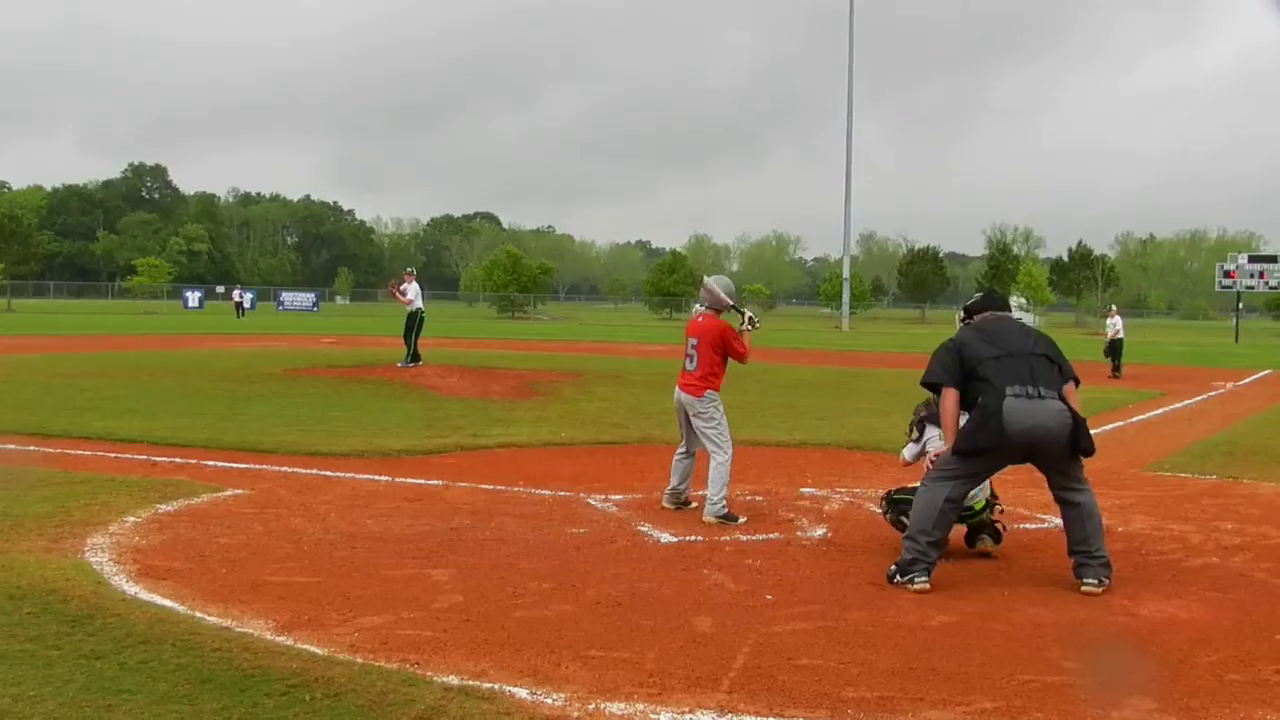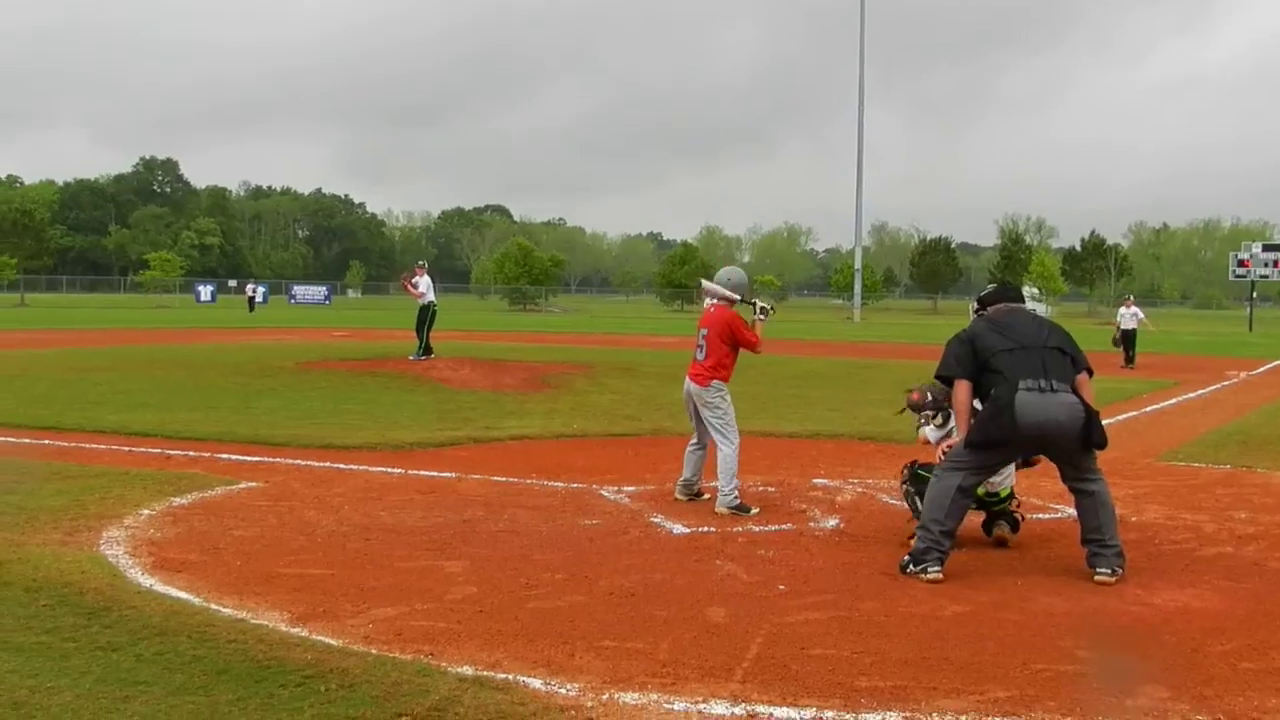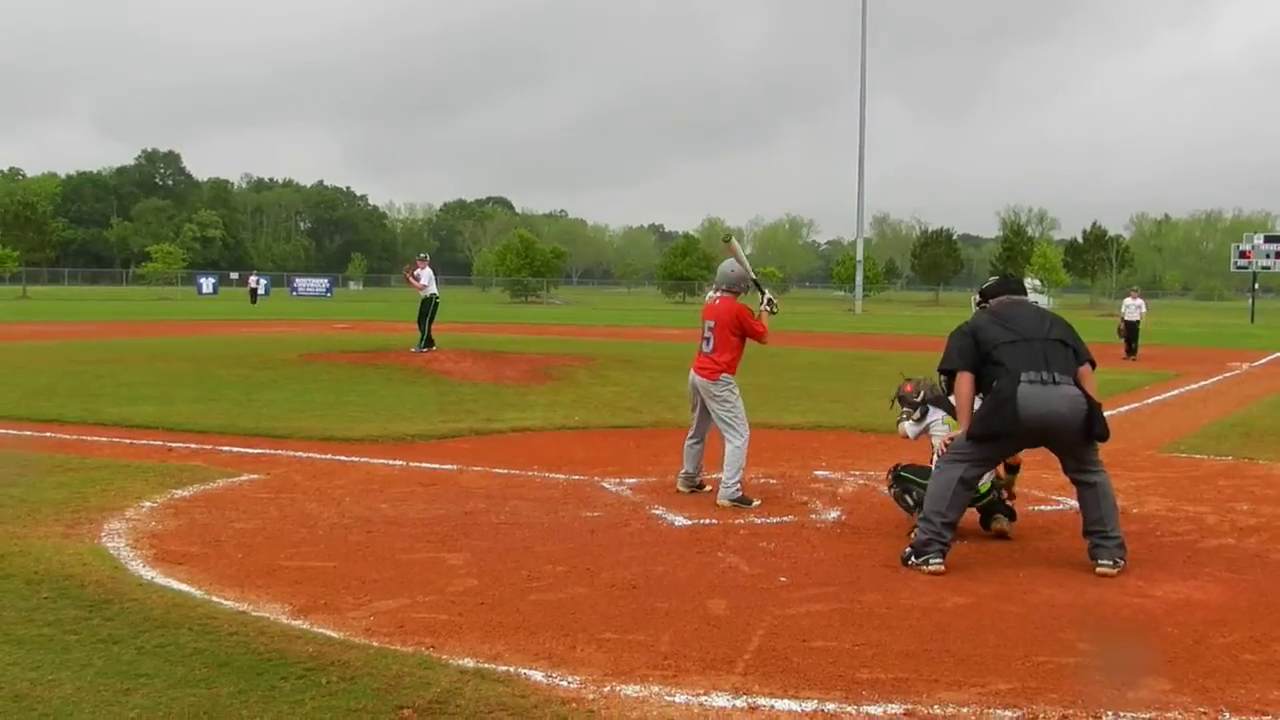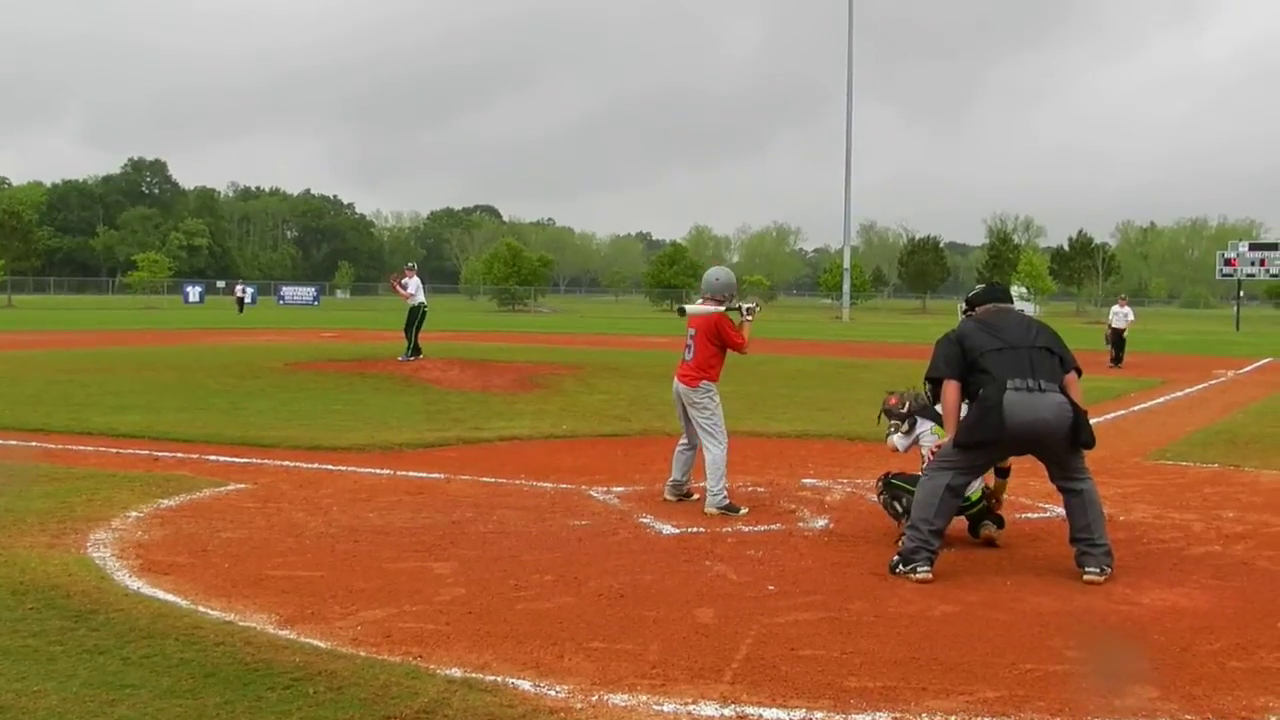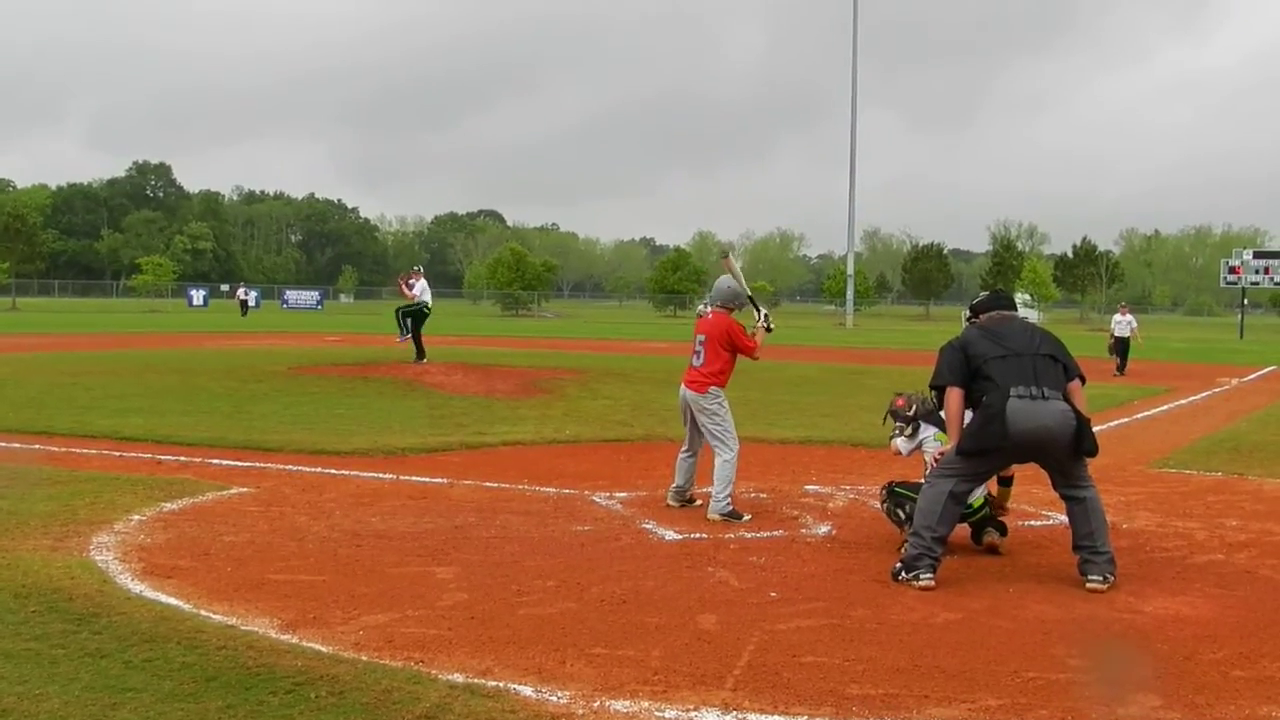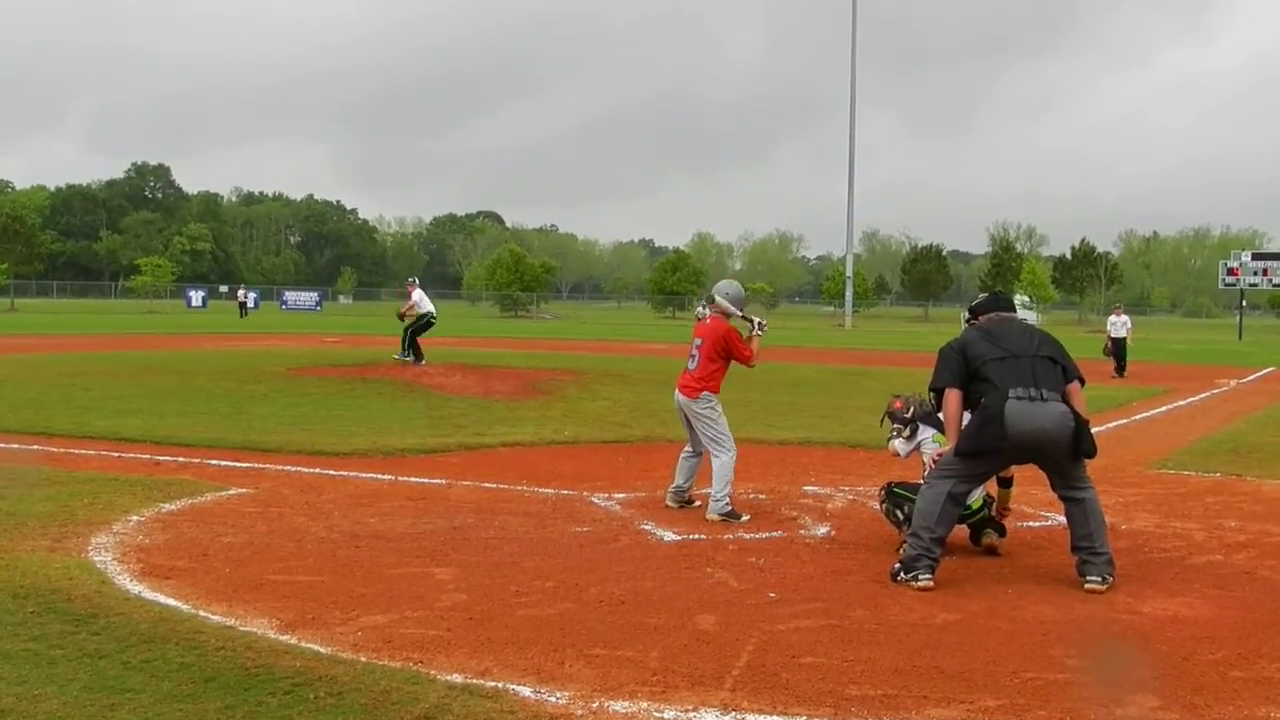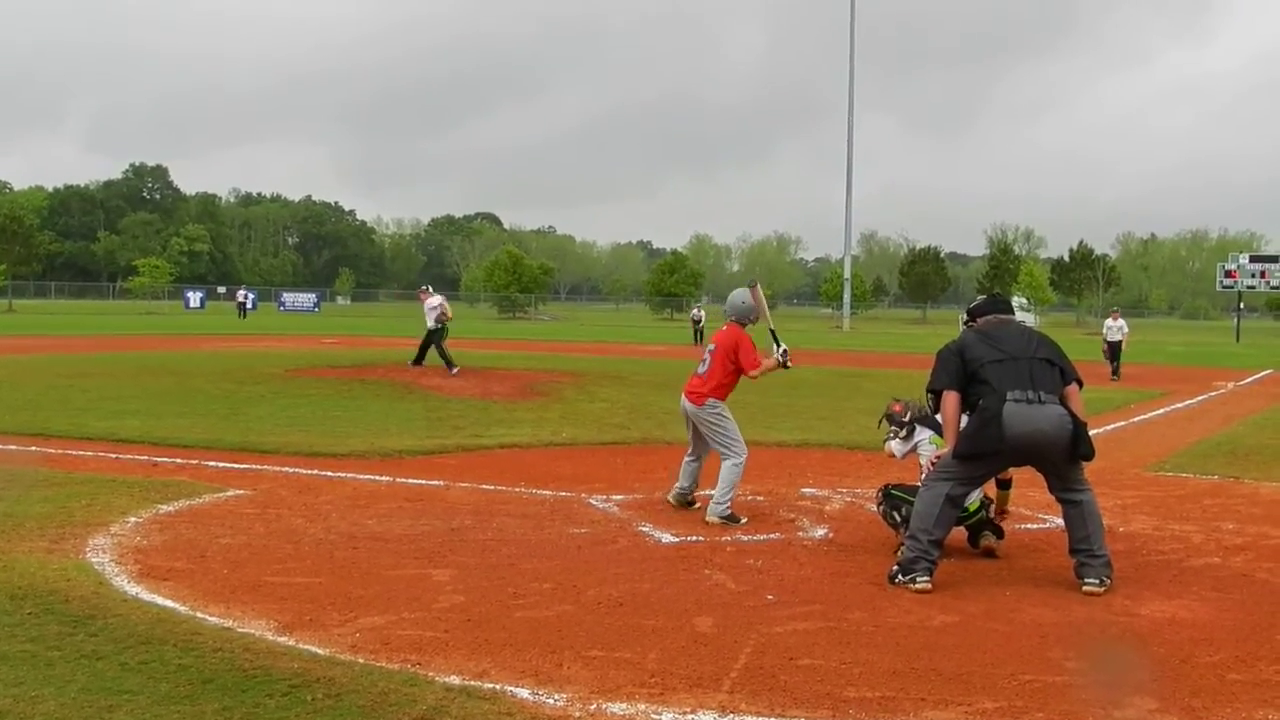
dt=0.4s
person 1, frame 1
left shoulder: (961, 340)
right shoulder: (1039, 337)
left elbow: (949, 393)
right elbow: (1068, 387)
left wrist: (949, 445)
right wrist: (1074, 435)
left hip: (1002, 413)
right hip: (1054, 414)
left knee: (941, 482)
right knee: (1074, 489)
left ankle: (913, 569)
right ankle: (1094, 572)
person 1, frame 2
left shoulder: (974, 332)
right shoulder: (1053, 328)
left elbow: (962, 384)
right elbow: (1082, 378)
left wrist: (962, 436)
right wrist: (1088, 428)
left hip: (1013, 407)
right hip: (1066, 408)
left knee: (952, 471)
right knee: (1088, 480)
left ankle: (926, 558)
right ankle: (1107, 561)
person 1, frame 3
left shoulder: (976, 324)
right shoulder: (1056, 321)
left elbow: (964, 377)
right elbow: (1085, 370)
left wrist: (964, 429)
right wrist: (1090, 420)
left hip: (1015, 399)
right hip: (1068, 400)
left knee: (955, 465)
right knee: (1091, 472)
left ankle: (928, 550)
right ankle: (1109, 553)
person 1, frame 4
left shoulder: (963, 332)
right shoulder: (1041, 328)
left elbow: (950, 385)
right elbow: (1070, 378)
left wrist: (951, 437)
right wrist: (1077, 428)
left hip: (1001, 407)
right hip: (1054, 407)
left knee: (941, 473)
right knee: (1076, 479)
left ankle: (916, 559)
right ankle: (1096, 561)
person 1, frame 5
left shoulder: (966, 339)
right shoulder: (1045, 336)
left elbow: (954, 391)
right elbow: (1074, 385)
left wrist: (954, 444)
right wrist: (1081, 435)
left hip: (1005, 414)
right hip: (1057, 415)
left knee: (944, 480)
right knee: (1079, 487)
left ankle: (919, 566)
right ankle: (1099, 569)
person 1, frame 6
left shoulder: (965, 341)
right shoulder: (1044, 338)
left elbow: (953, 393)
right elbow: (1073, 387)
left wrist: (952, 445)
right wrist: (1080, 437)
left hip: (1003, 416)
right hip: (1056, 416)
left knee: (943, 481)
right knee: (1078, 488)
left ankle: (917, 566)
right ankle: (1098, 570)
person 1, frame 7
left shoulder: (963, 343)
right shoulder: (1042, 340)
left elbow: (950, 395)
right elbow: (1071, 389)
left wrist: (951, 448)
right wrist: (1078, 440)
left hip: (1001, 418)
right hip: (1054, 419)
left knee: (940, 483)
right knee: (1076, 491)
left ankle: (915, 569)
right ankle: (1095, 572)
person 2, frame 1
left shoulder: (693, 322)
right shoulder: (720, 327)
right elbow: (743, 357)
left wrist: (741, 329)
right wrist: (746, 328)
left hip: (682, 391)
right hip: (702, 396)
left knee: (688, 446)
right knee: (721, 451)
left ankle: (674, 495)
right ankle: (716, 509)
person 2, frame 2
left shoulder: (708, 313)
right shoulder: (731, 317)
right elbow: (756, 346)
left wrist: (755, 318)
right wrist: (759, 318)
left hip: (692, 382)
right hip: (711, 386)
left knee: (701, 438)
right knee: (728, 442)
left ankle: (687, 487)
right ankle: (727, 500)
person 2, frame 3
left shoulder: (709, 305)
right shoulder: (738, 309)
right elbow: (763, 337)
left wrist: (760, 310)
right wrist: (765, 309)
left hip: (697, 374)
right hip: (718, 379)
left knee: (698, 431)
right knee: (738, 434)
left ankle: (688, 479)
right ankle: (730, 492)
person 2, frame 4
left shoulder: (695, 314)
right shoulder: (718, 317)
right elbow: (742, 347)
left wrist: (741, 319)
right wrist: (747, 318)
left hip: (681, 382)
right hip: (700, 387)
left knee: (690, 438)
right knee: (716, 442)
left ankle: (676, 487)
right ankle: (716, 500)
person 2, frame 5
left shoulder: (703, 320)
right shoulder: (729, 324)
right elbow: (754, 352)
left wrist: (757, 328)
right wrist: (761, 325)
left hip: (688, 388)
right hip: (708, 393)
left knee: (692, 445)
right knee: (727, 448)
left ankle: (679, 494)
right ankle: (720, 507)
person 2, frame 6
left shoulder: (702, 324)
right shoulder: (726, 330)
right elbow: (750, 361)
left wrist: (750, 335)
right wrist: (757, 334)
left hip: (683, 392)
right hip: (701, 397)
left knee: (696, 446)
right knee: (725, 451)
left ankle: (678, 494)
right ankle: (720, 506)
person 2, frame 7
left shoulder: (721, 333)
right shoulder: (741, 338)
left elbow: (746, 367)
right elbow: (753, 372)
left wrist: (776, 362)
right wrist: (776, 358)
left hip: (689, 397)
right hip: (707, 403)
left knee: (698, 450)
right knee: (736, 454)
left ankle: (682, 494)
right ankle: (719, 510)
